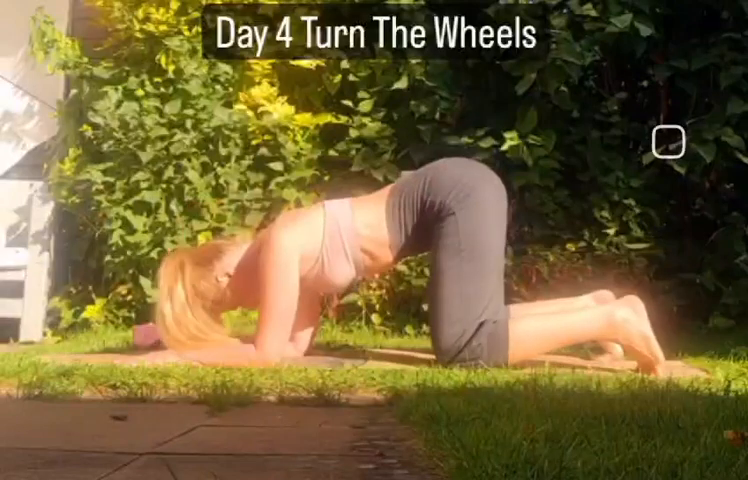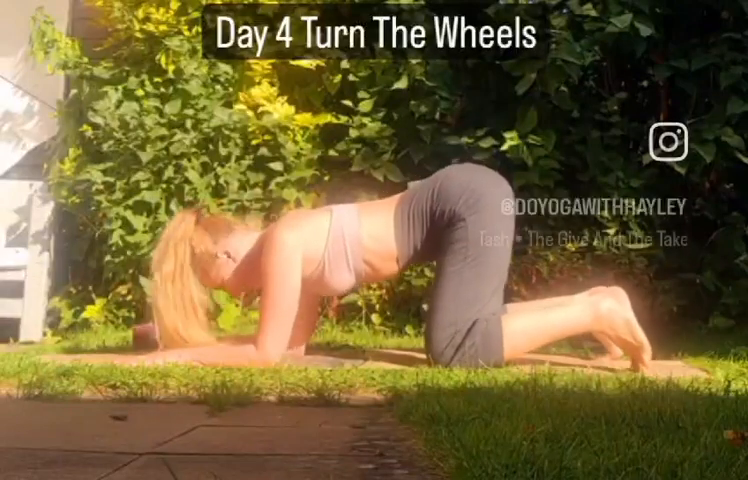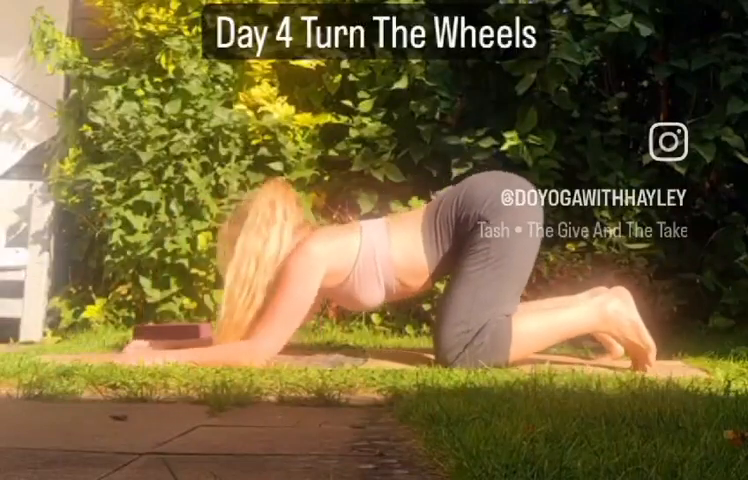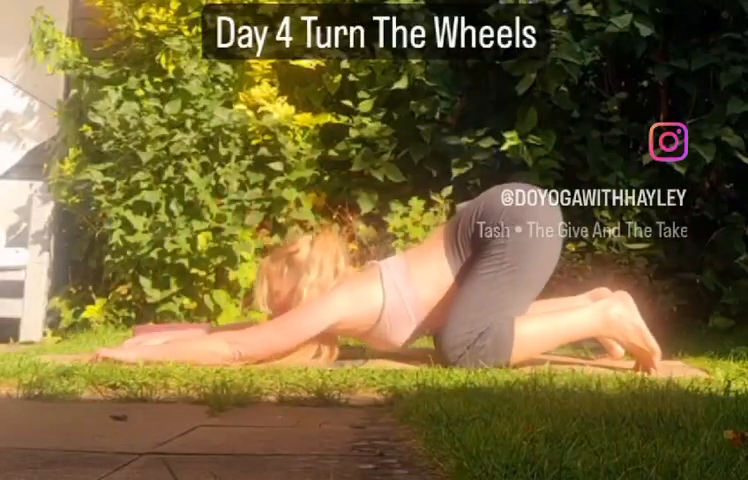
dt=0.7s
person 1, frame 1
left shoulder: (276, 249)
right shoulder: (299, 259)
left elbow: (268, 354)
right elbow: (295, 344)
left wrist: (189, 355)
right wrist: (207, 338)
left hip: (458, 193)
right hip: (457, 195)
left knee: (462, 344)
right knee: (466, 322)
left ankle: (614, 319)
right ankle: (590, 304)
person 1, frame 2
left shoulder: (280, 247)
right shoulder: (296, 253)
left elbow: (267, 355)
right elbow: (294, 344)
left wrist: (184, 355)
right wrist: (205, 341)
left hip: (470, 200)
right hip: (466, 198)
left knee: (454, 349)
right knee: (470, 326)
left ankle: (597, 313)
right ankle: (593, 299)
person 1, frame 3
left shoulder: (310, 255)
right shoulder: (315, 255)
left elbow: (257, 352)
right elbow: (258, 333)
left wrist: (169, 358)
right wrist: (169, 344)
left hip: (500, 209)
right hip: (493, 207)
left knee: (462, 347)
right knee: (473, 325)
left ankle: (602, 312)
right ankle: (590, 301)
person 1, frame 4
left shoulder: (335, 303)
right shoulder: (343, 295)
left elbow: (236, 349)
right elbow: (248, 332)
left wrist: (145, 353)
right wrist: (165, 337)
left hip: (520, 219)
right hip: (509, 217)
left knee: (464, 348)
right knee: (481, 324)
left ankle: (603, 318)
right ankle: (596, 301)
